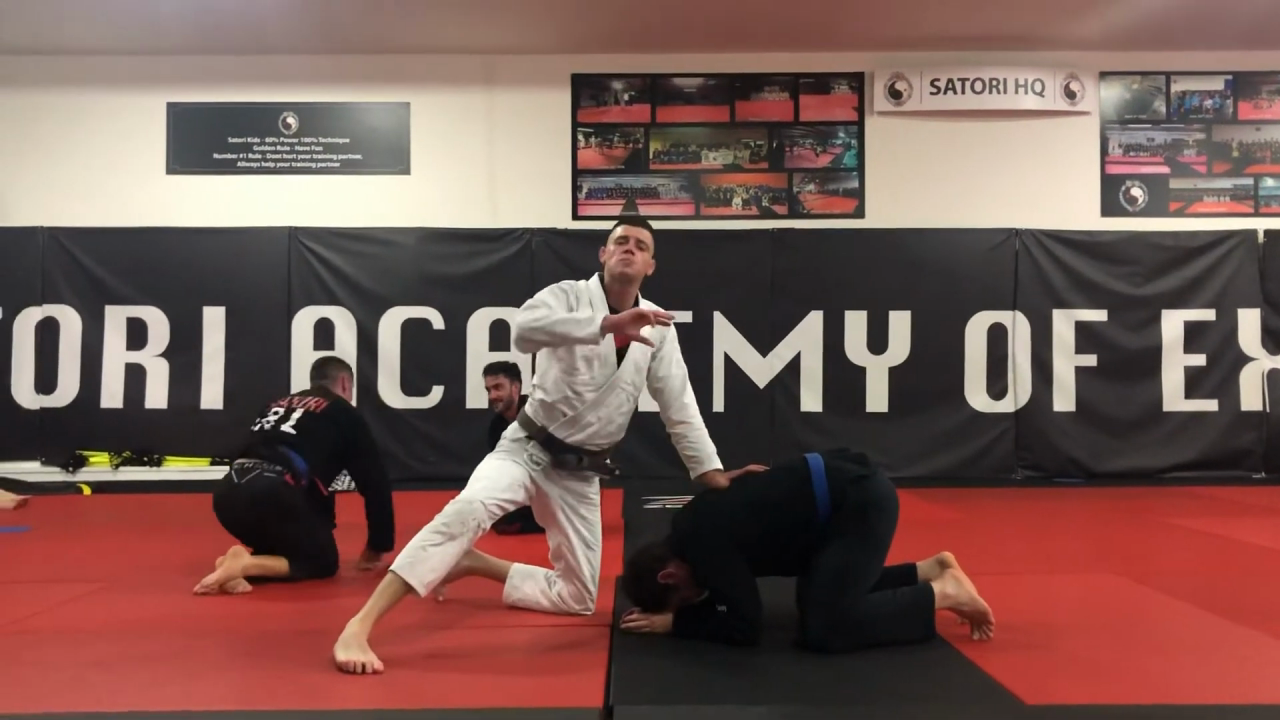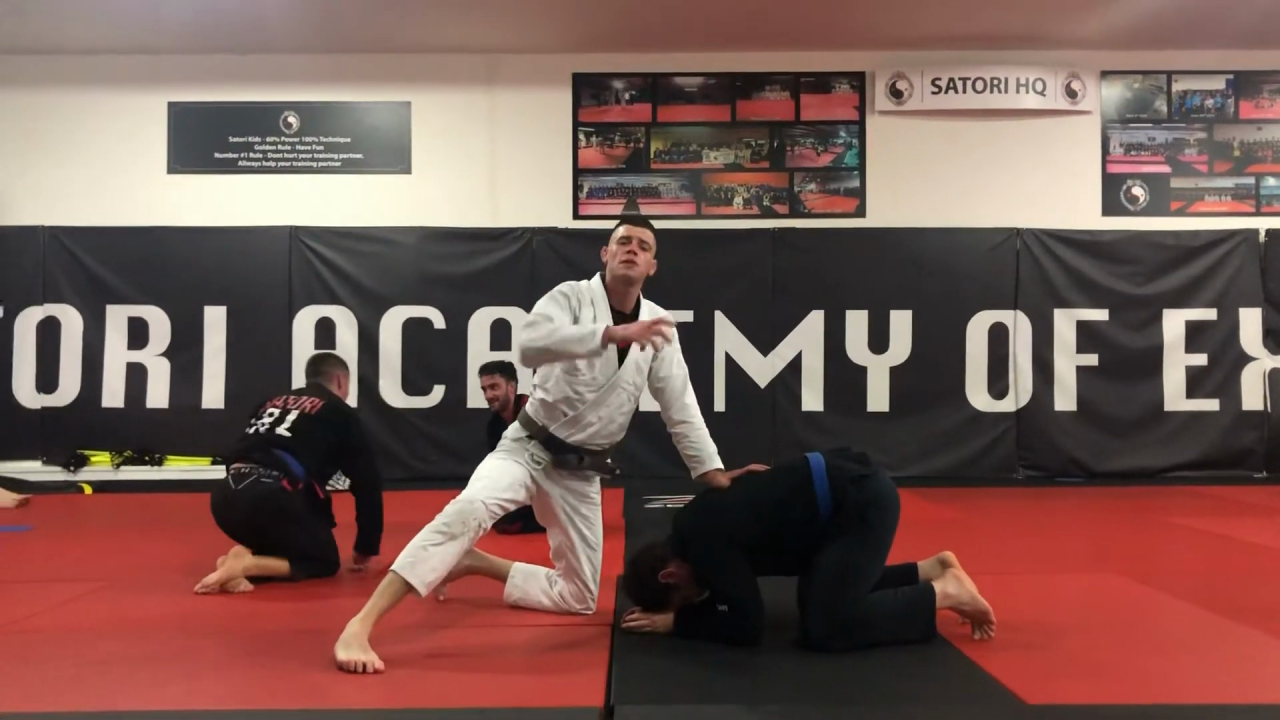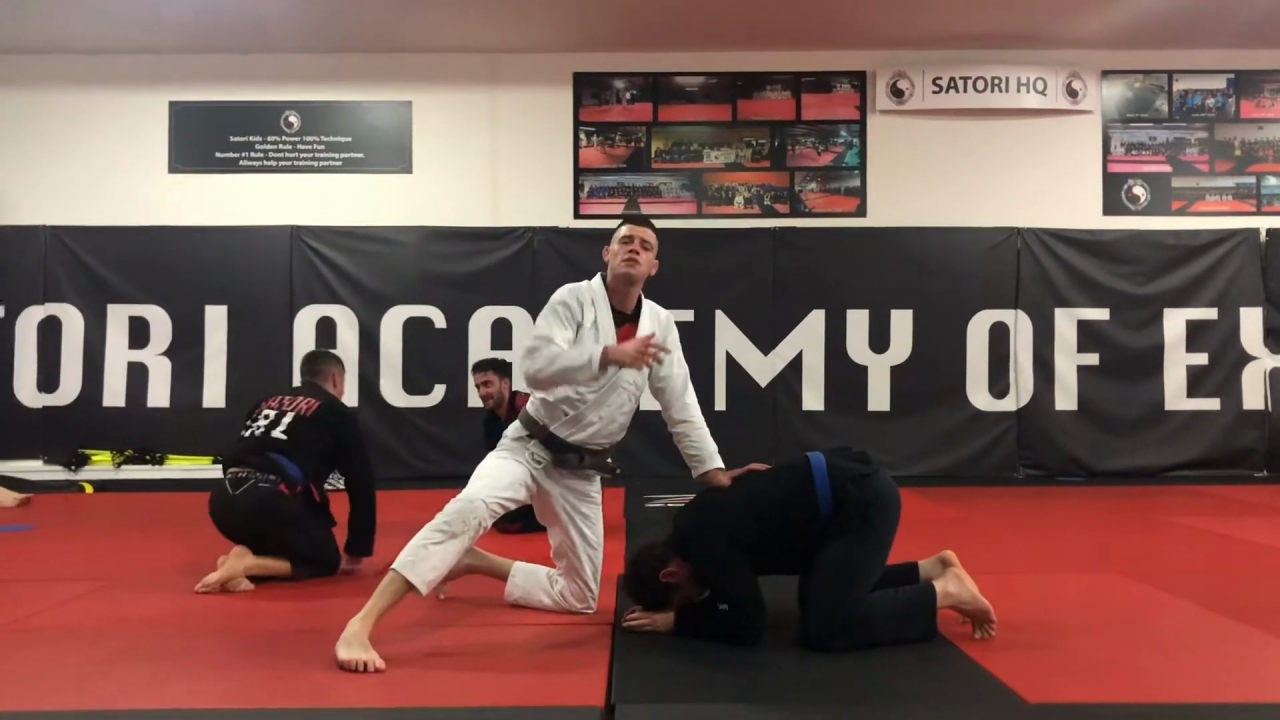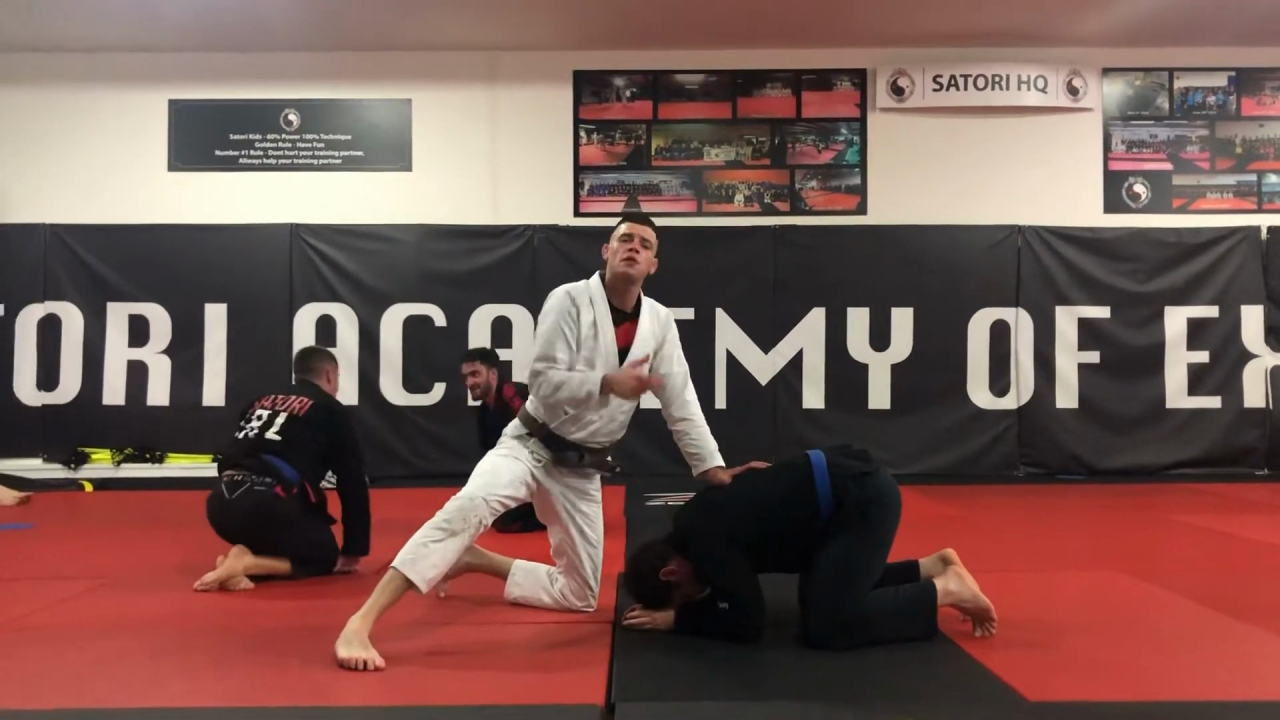
dt=0.1s
person 1, frame 1
left shoulder: (655, 324)
right shoulder: (570, 295)
left elbow: (679, 406)
right elbow: (526, 329)
left wrist: (713, 472)
right wrist: (610, 323)
left hip: (580, 471)
right hip: (530, 447)
left knee: (578, 598)
right knee: (468, 511)
left ankle: (469, 564)
right ankle: (359, 627)
person 1, frame 2
left shoulder: (656, 323)
right shoulder: (572, 296)
left elbow: (680, 406)
right elbow: (531, 344)
left wrist: (714, 472)
right wrist: (611, 333)
left hip: (581, 470)
right hip: (531, 447)
left knee: (579, 598)
right knee: (469, 511)
left ankle: (470, 563)
right ankle: (360, 627)
person 1, frame 3
left shoulder: (660, 323)
right shoulder: (573, 299)
left elbow: (681, 405)
right elbow: (536, 367)
left wrist: (714, 472)
right wrist: (609, 355)
left hip: (581, 470)
right hip: (532, 447)
left knee: (580, 598)
right knee: (469, 510)
left ankle: (473, 562)
right ankle: (360, 626)
person 1, frame 4
left shoulder: (659, 321)
right shoulder: (571, 299)
left elbow: (681, 403)
right elbow: (543, 381)
left wrist: (714, 470)
right wrist: (608, 382)
left hip: (581, 467)
right hip: (531, 445)
left knee: (580, 596)
right knee: (468, 508)
left ankle: (472, 560)
right ankle: (360, 624)
person 2, frame 1
left shoulder: (703, 544)
right shoulder: (691, 528)
left elbow: (746, 626)
right elbow: (732, 596)
left wrist: (672, 620)
right wrist: (668, 608)
left hip: (861, 500)
right hip: (847, 488)
left knee: (822, 628)
right knee: (818, 597)
left ankle: (943, 593)
right ankle: (932, 569)
person 2, frame 2
left shoulder: (704, 544)
right shoulder: (692, 529)
left elbow: (747, 626)
right elbow: (733, 597)
left wrist: (673, 620)
right wrist: (666, 608)
left hip: (862, 500)
right hip: (849, 488)
left knee: (823, 628)
right knee: (819, 598)
left ankle: (944, 593)
right ankle: (933, 569)
person 2, frame 3
left shoulder: (704, 542)
right shoulder: (692, 527)
left elbow: (748, 625)
right elbow: (734, 595)
left wrist: (674, 618)
right wrist: (677, 607)
left hip: (863, 499)
right hip: (849, 487)
left knee: (824, 627)
right knee: (819, 596)
left ankle: (944, 592)
right ankle: (933, 568)
person 2, frame 4
left shoulder: (704, 541)
right shoulder: (692, 526)
left elbow: (748, 623)
right elbow: (734, 594)
left wrist: (674, 617)
right wrist: (675, 606)
left hip: (864, 497)
right hip: (850, 485)
left knee: (825, 626)
right knee: (820, 595)
left ankle: (945, 590)
right ankle: (935, 566)
person 3, frame 1
left shoulder: (279, 404)
right shoulder: (345, 414)
right elbow: (375, 482)
right wrist: (377, 545)
left hip: (228, 494)
right hip: (273, 495)
left knee: (291, 547)
right knee: (323, 562)
left ankle: (241, 561)
right ankle: (245, 564)
person 3, frame 2
left shoulder: (272, 403)
right shoulder: (340, 414)
right elbow: (367, 483)
right wrist: (366, 547)
left hip: (226, 498)
right hip: (270, 499)
left knee: (286, 547)
right knee: (324, 561)
left ankle: (242, 560)
right ankle: (246, 564)
person 3, frame 3
left shoulder: (267, 403)
right shoulder: (337, 413)
right elbow: (360, 483)
right wrist: (357, 549)
left hip: (225, 502)
right hip: (270, 503)
right knee: (326, 560)
left ankle: (243, 559)
right ankle: (247, 564)
person 3, frame 4
left shoulder: (260, 402)
right shoulder: (332, 411)
right elbow: (353, 483)
right wrist: (353, 550)
left hip: (222, 504)
right hip: (266, 505)
right knee: (325, 558)
left ankle: (242, 557)
right ankle: (246, 563)
